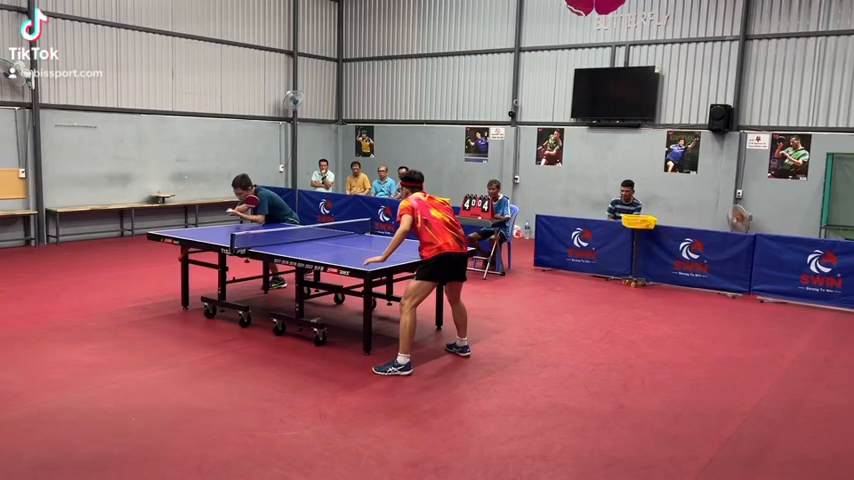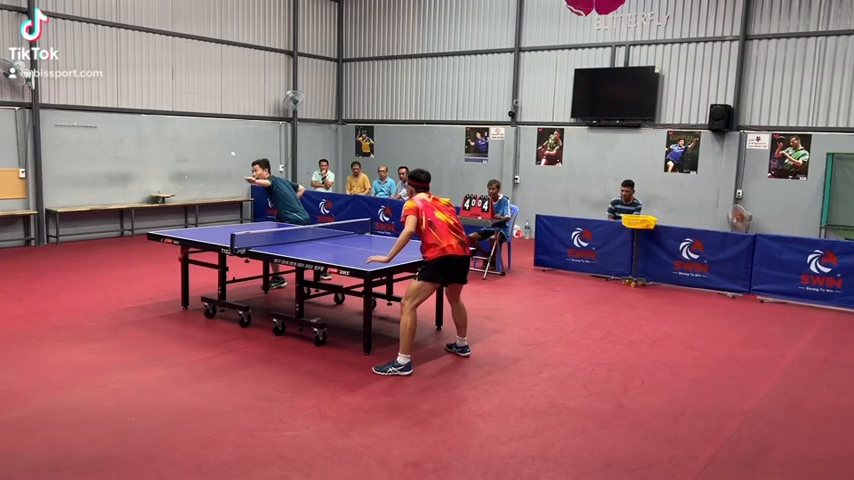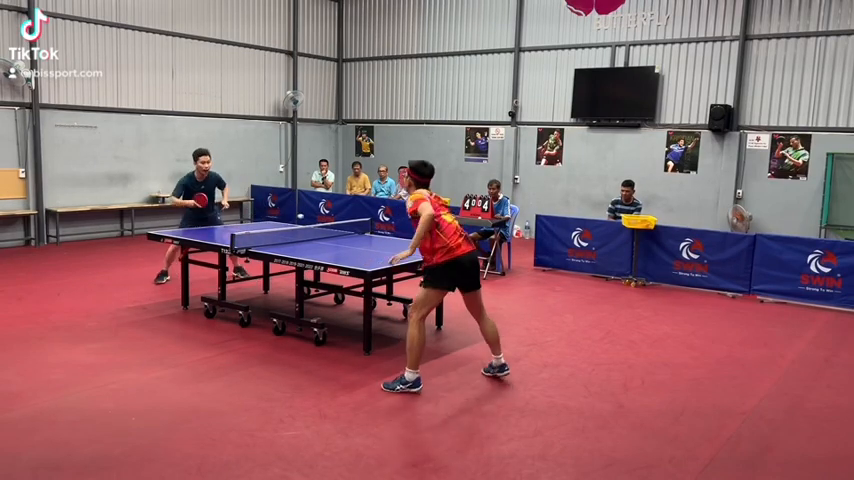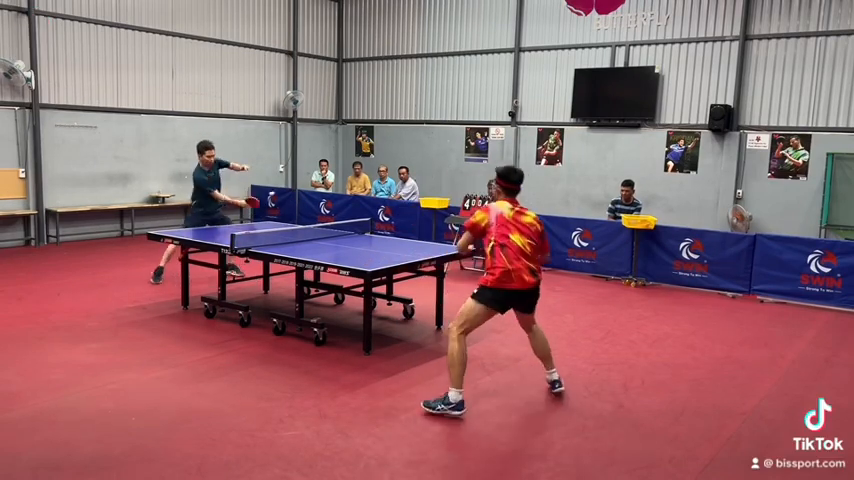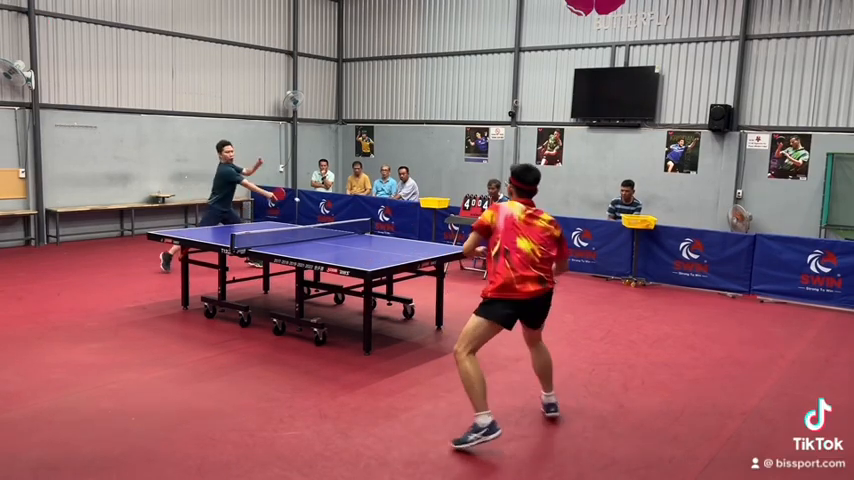
dt=1s
person 1, frame 1
left shoulder: (408, 203)
right shoulder: (441, 201)
left elbow: (405, 228)
left wrist: (384, 257)
left hip: (438, 256)
right hip: (460, 252)
left knee: (407, 304)
right knee: (454, 299)
left ankle: (403, 362)
right ankle: (462, 345)
person 1, frame 2
left shoulder: (413, 203)
right shoulder: (445, 203)
left elbow: (409, 230)
left wrist: (388, 257)
left hip: (441, 257)
right hip: (462, 255)
left knee: (408, 305)
right knee: (454, 298)
left ankle: (403, 362)
right ankle: (462, 344)
person 1, frame 3
left shoulder: (416, 197)
right shoulder: (433, 196)
left elbow: (429, 214)
left wrist: (409, 250)
left hip: (445, 261)
right hip: (468, 255)
left knee: (416, 316)
right knee: (480, 314)
left ankle: (411, 378)
right ankle: (499, 363)
person 1, frame 4
left shoulder: (489, 211)
right shoulder: (534, 219)
left elbow: (462, 246)
right elbow: (544, 258)
left wrist: (475, 244)
left hip: (499, 283)
right hip: (529, 283)
left knee: (456, 331)
right knee: (530, 327)
left ankle: (454, 399)
right ankle: (553, 379)
person 1, frame 5
left shoulder: (498, 210)
right shoulder: (550, 222)
left elbow: (468, 249)
right elbow: (563, 266)
left wrist: (487, 249)
left hip: (504, 293)
right hip: (540, 292)
left knee: (463, 351)
right knee: (534, 341)
left ankle: (484, 423)
right ankle: (549, 401)
person 2, frame 1
left shoulder: (262, 195)
right shoulder: (249, 196)
left elbow: (260, 219)
right elbow: (237, 210)
left wrist: (239, 214)
right wrist: (246, 205)
left hip: (289, 223)
right hip: (277, 223)
left ankle: (277, 279)
person 2, frame 2
left shoulder: (272, 181)
right shoulder: (281, 181)
left elbow: (266, 183)
right elbow: (301, 189)
left wrist: (255, 182)
left hip: (293, 221)
right hip: (304, 219)
left ankle: (277, 278)
person 2, frame 3
left shoulder: (214, 177)
right shoulder: (186, 180)
left elbow: (225, 187)
right elbow: (174, 200)
left wrist: (225, 200)
right wrist: (188, 202)
left hip: (210, 215)
right hip: (191, 216)
right knee: (176, 244)
left ankle: (237, 268)
right ankle: (164, 272)
person 2, frame 4
left shoulder: (215, 163)
right shoulder: (199, 176)
left elbow: (231, 165)
right elbow: (217, 196)
left wrist: (241, 167)
right wrist: (237, 202)
left hip: (215, 211)
right hip: (199, 212)
left ankle: (230, 266)
right ankle: (160, 269)
person 2, frame 5
left shoulder: (230, 166)
right shoulder: (225, 170)
left elbow: (247, 172)
right elbow: (246, 184)
left wrist: (257, 165)
right wrist: (266, 194)
left hip: (226, 208)
right hip: (215, 208)
right ankle: (168, 255)
